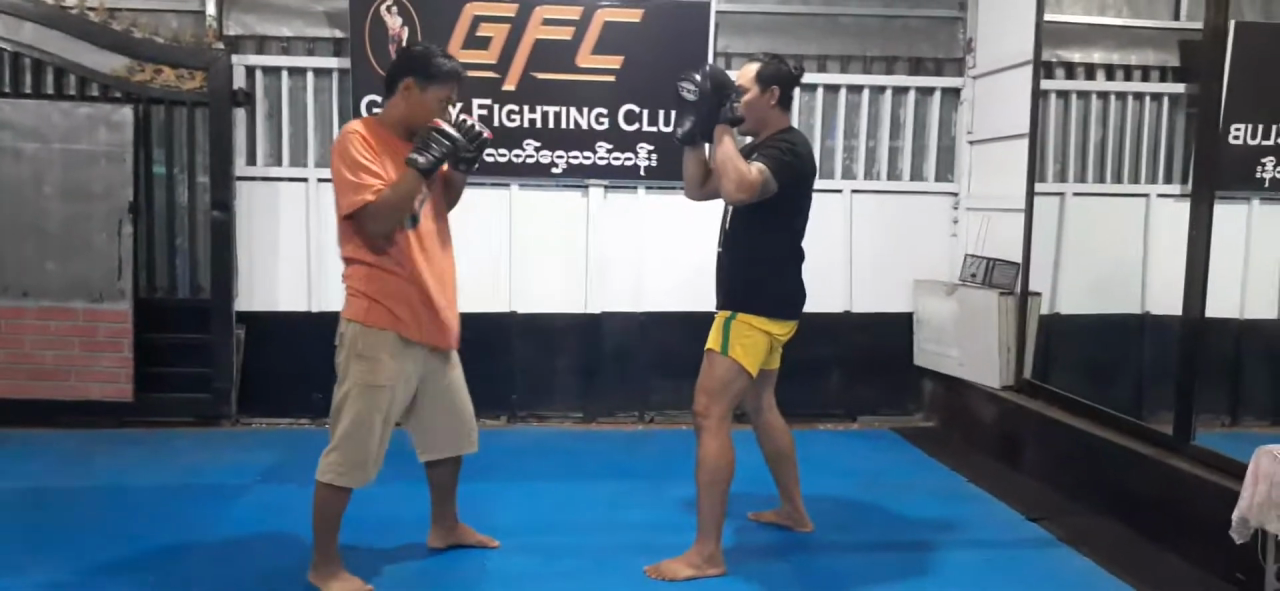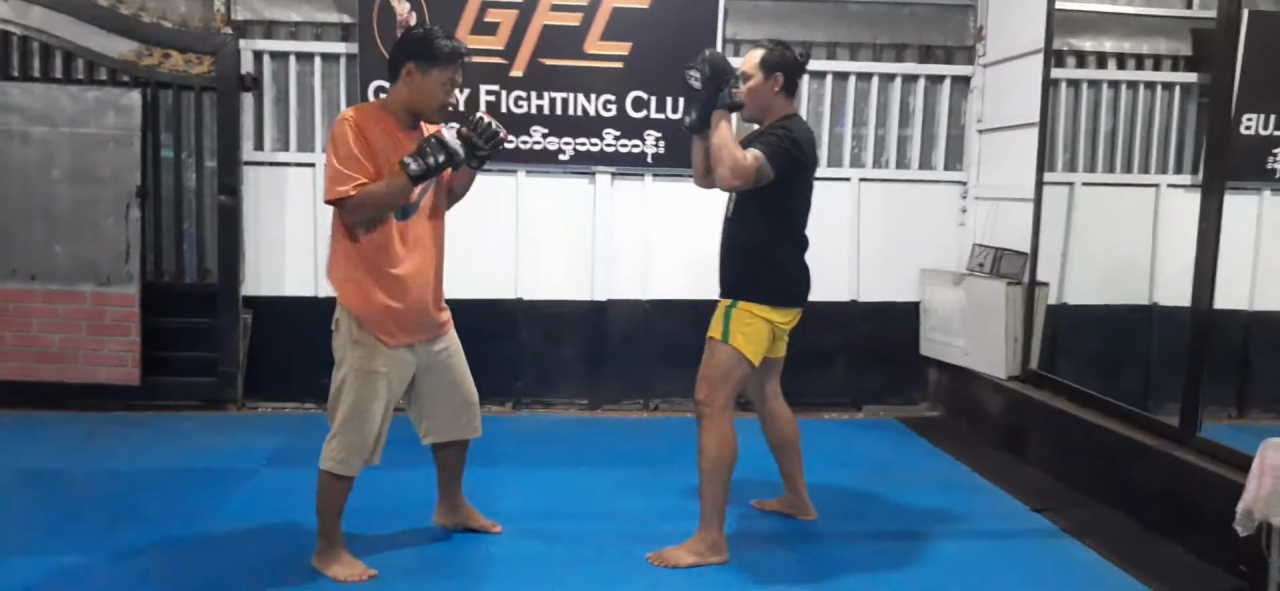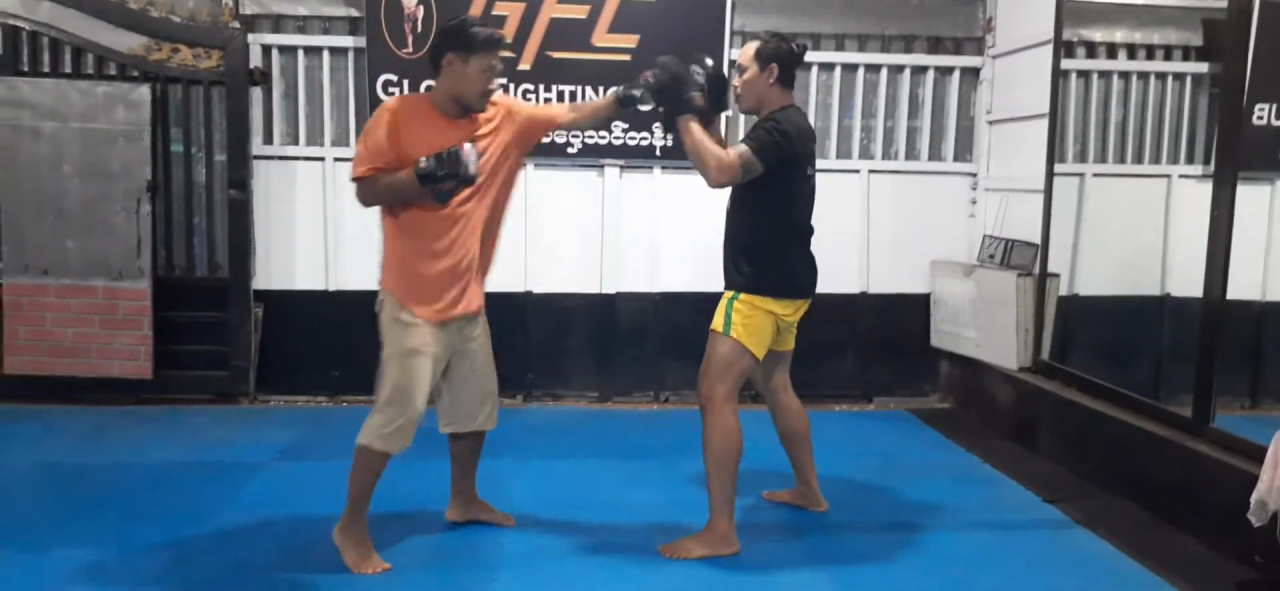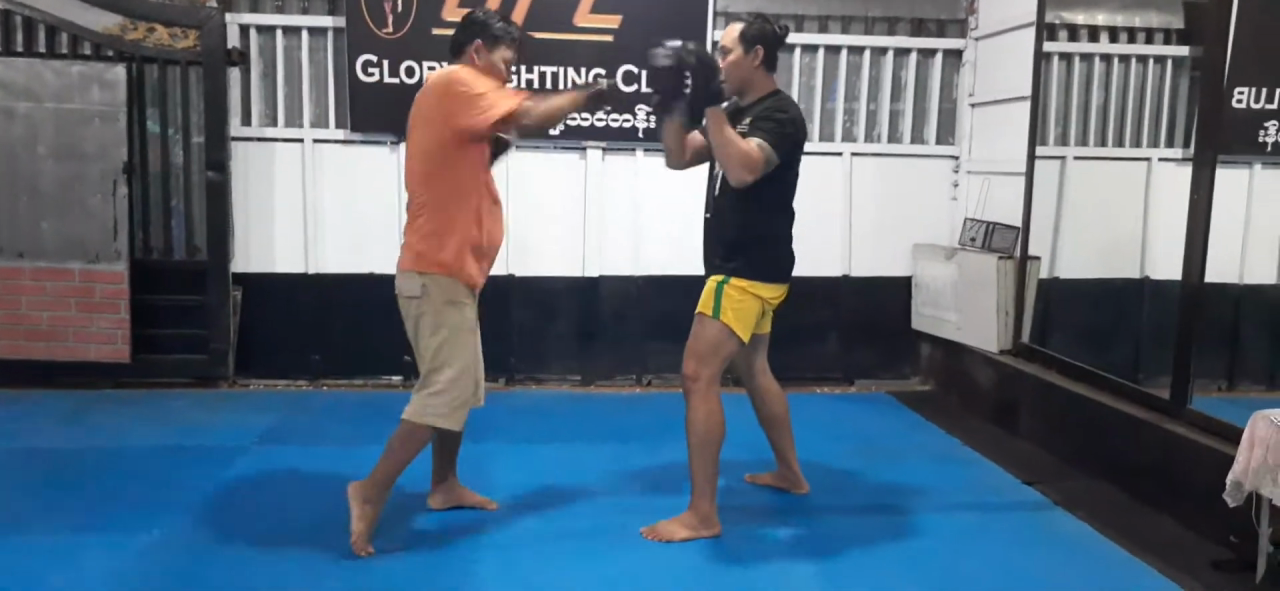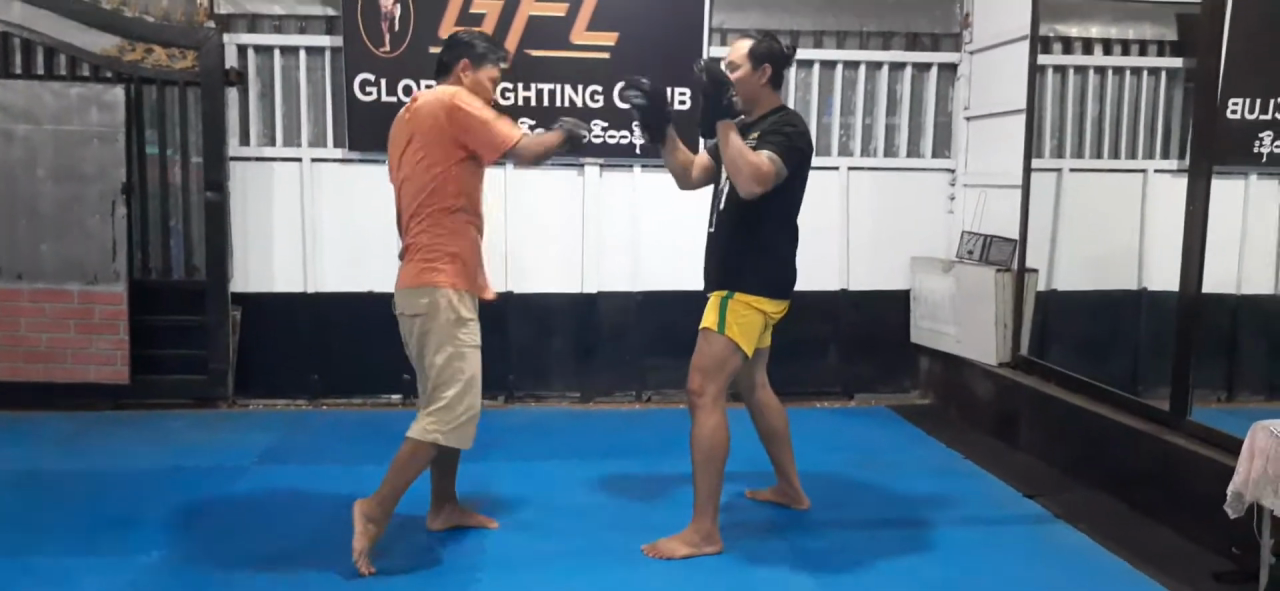
dt=0.3s
person 1, frame 1
left shoulder: (423, 139)
right shoulder: (358, 139)
left elbow: (443, 203)
right elbow: (377, 222)
left wrist: (460, 162)
right wrist: (423, 161)
left hip: (433, 319)
right hip: (379, 326)
left knee: (451, 429)
right knee: (353, 445)
left ankle: (445, 526)
person 1, frame 2
left shoulder: (429, 129)
right shoulder: (355, 125)
left elbow: (446, 199)
right elbow: (357, 212)
left wrist: (471, 159)
right wrist: (417, 166)
left hip: (429, 310)
right hip: (371, 314)
left knee: (457, 409)
right knee: (352, 434)
left ankle: (451, 506)
right ankle: (328, 545)
person 1, frame 3
left shoulder: (504, 114)
right shoulder: (395, 115)
left elbow: (569, 116)
right elbow: (368, 190)
left wrist: (620, 99)
right wrist: (428, 174)
left hip: (466, 295)
right hip: (410, 297)
left knee: (475, 400)
right knee: (396, 411)
left ankle: (464, 499)
right ankle: (351, 524)
person 1, frame 4
left shoulder: (471, 96)
right shoulder: (453, 84)
right elbow: (532, 114)
left wrist: (488, 150)
right wrist: (591, 90)
left hip: (454, 268)
right hip: (436, 270)
left knee: (460, 384)
right knee: (447, 390)
left ankle: (445, 485)
right ankle: (372, 490)
person 1, frame 5
left shoulder: (410, 115)
right shoulder: (453, 103)
right elbow: (522, 148)
right wrist: (567, 131)
left hip: (420, 282)
right hip: (440, 286)
left knee: (457, 401)
right knee: (450, 407)
left ankle: (443, 505)
right ankle: (378, 508)
person 2, frame 1
left shoulder: (789, 150)
right shoulder: (761, 149)
left elbow: (736, 189)
right elbow: (698, 188)
left wrist: (721, 124)
right wrist: (694, 131)
left hip: (758, 305)
right hip: (761, 301)
left knee: (710, 413)
right knee: (759, 405)
left ankle: (707, 553)
right ankle: (794, 510)
person 2, frame 2
left shoulder: (789, 137)
right shoulder: (767, 136)
left elbow: (731, 176)
right elbow: (707, 176)
left wrist: (719, 110)
right wrist: (700, 120)
left hip: (760, 293)
right hip: (769, 290)
left knee: (711, 402)
right knee: (764, 393)
left ankle: (710, 540)
right ankle: (798, 499)
person 2, frame 3
left shoulder: (781, 128)
right shoulder: (779, 127)
left elbow: (718, 172)
right elbow: (719, 171)
left wrist: (684, 112)
right wrist: (703, 115)
left hip: (763, 286)
right hip: (780, 281)
left knee: (715, 393)
right knee: (775, 385)
left ankle: (720, 531)
right ankle: (809, 490)
person 2, frame 4
left shoulder: (780, 115)
right shoulder: (739, 113)
left elbow: (741, 172)
right elbow: (678, 158)
left wrist: (709, 105)
right wrist: (673, 100)
left hip: (749, 270)
right hip: (749, 266)
left knee: (698, 376)
right knee: (753, 369)
left ankle: (702, 513)
right ankle: (791, 473)
person 2, frame 5
left shoulder: (786, 129)
right shoulder: (744, 129)
left elbow: (752, 183)
right elbow: (689, 178)
left wrist: (721, 118)
right wrist: (659, 126)
left hip: (752, 283)
right hip: (743, 280)
left knee: (704, 392)
right knee: (752, 383)
left ankle: (703, 531)
right ankle: (790, 488)
